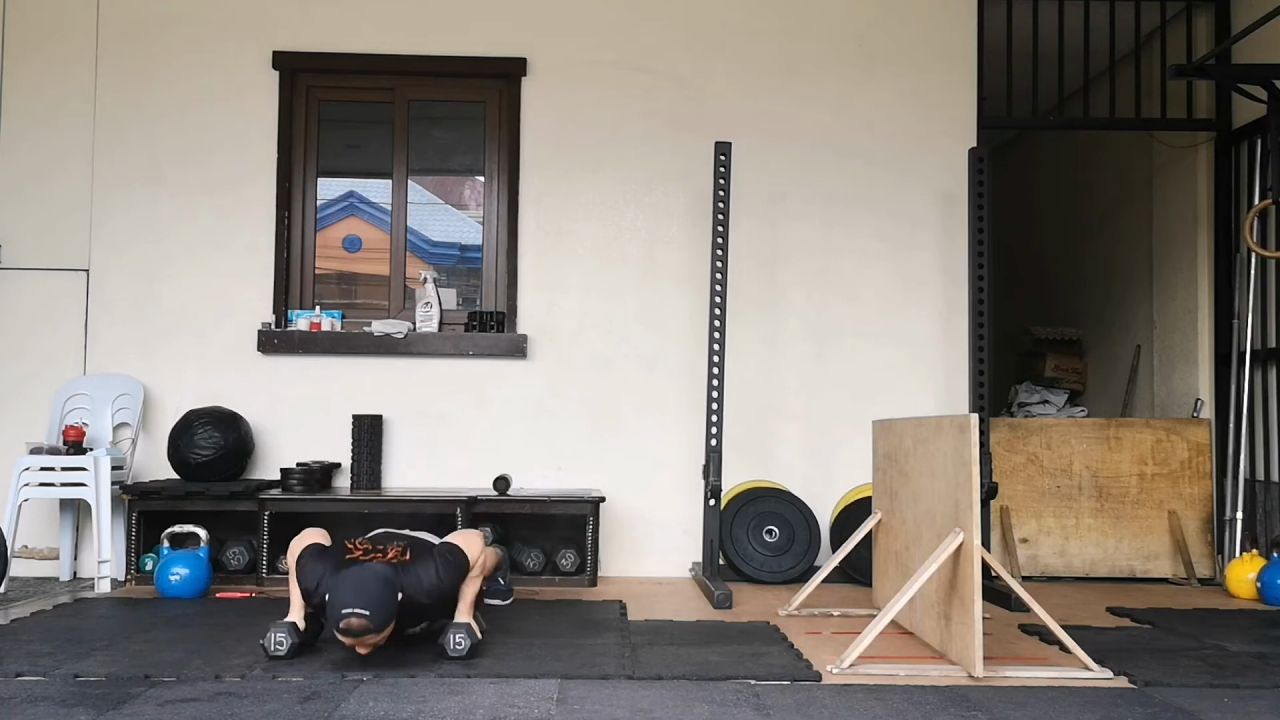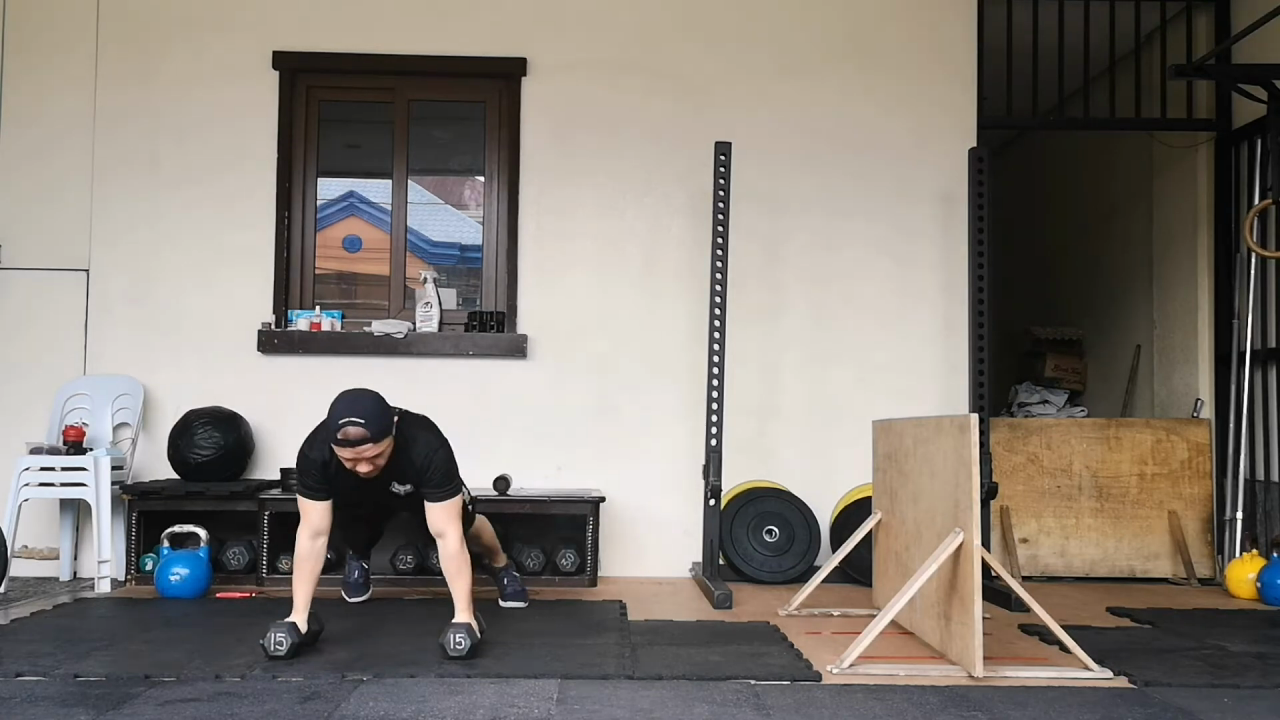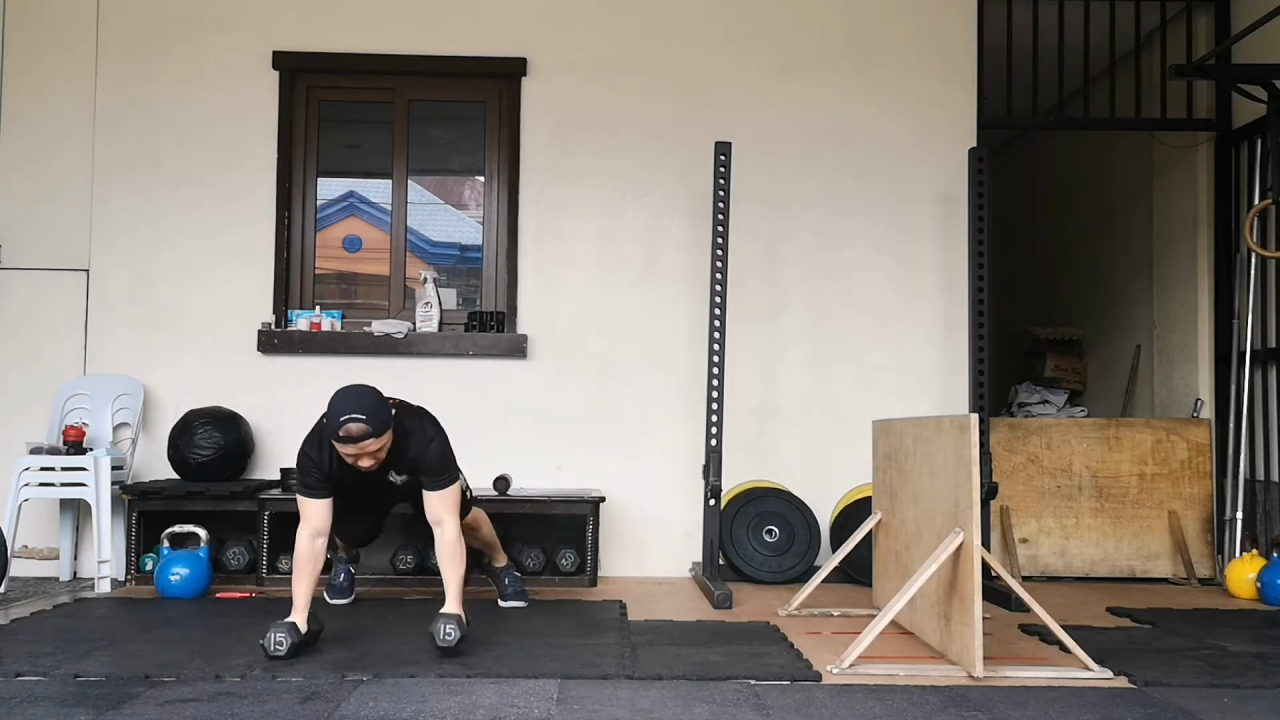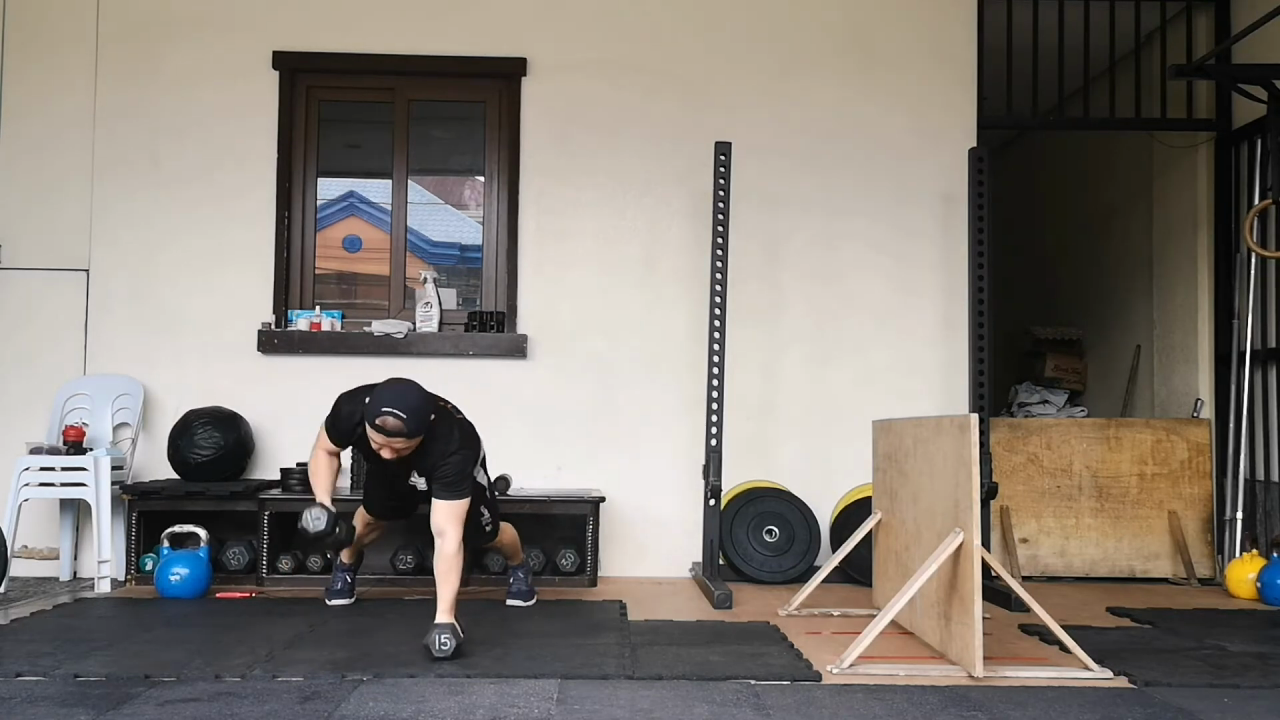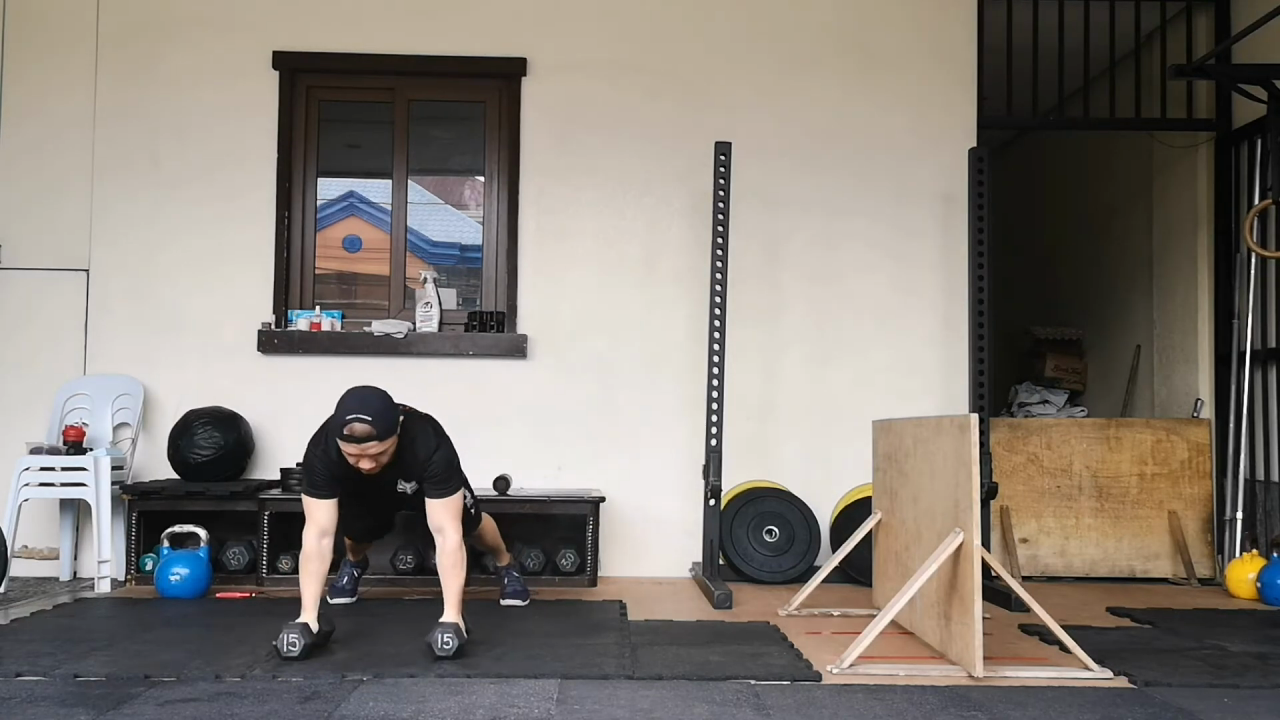
dt=1s
person 1, frame 1
left shoulder: (431, 583)
right shoulder: (319, 585)
left elbow: (473, 540)
right elbow: (309, 536)
left wrist: (464, 614)
right wrist: (295, 612)
left ankle: (496, 558)
person 1, frame 2
left shoulder: (427, 446)
right shoulder: (315, 454)
left elbow: (447, 536)
right elbow: (313, 534)
left wrist: (464, 615)
right wrist: (299, 616)
left hip: (421, 487)
left ankle: (500, 566)
right ankle: (359, 558)
person 1, frame 3
left shoulder: (426, 438)
right shoulder: (316, 451)
left elbow: (445, 525)
right elbow: (313, 535)
left wrist: (453, 603)
right wrist: (298, 615)
left hip: (418, 473)
left knee: (465, 517)
left ankle: (500, 566)
right ankle: (345, 560)
person 1, frame 4
left shoulder: (453, 448)
right shoulder: (352, 410)
left elbow: (447, 536)
right elbow: (324, 450)
left wrist: (445, 615)
right wrist: (323, 502)
left hip: (452, 470)
left knee: (484, 535)
left ankle: (518, 566)
right ankle: (346, 564)
person 1, frame 5
left shoulder: (431, 446)
right shoulder: (322, 451)
left elbow: (447, 533)
right elbow: (319, 535)
left wrist: (452, 614)
right wrist: (308, 615)
left hip: (424, 483)
left knee: (470, 524)
left ankle: (506, 566)
right ankle: (354, 564)
